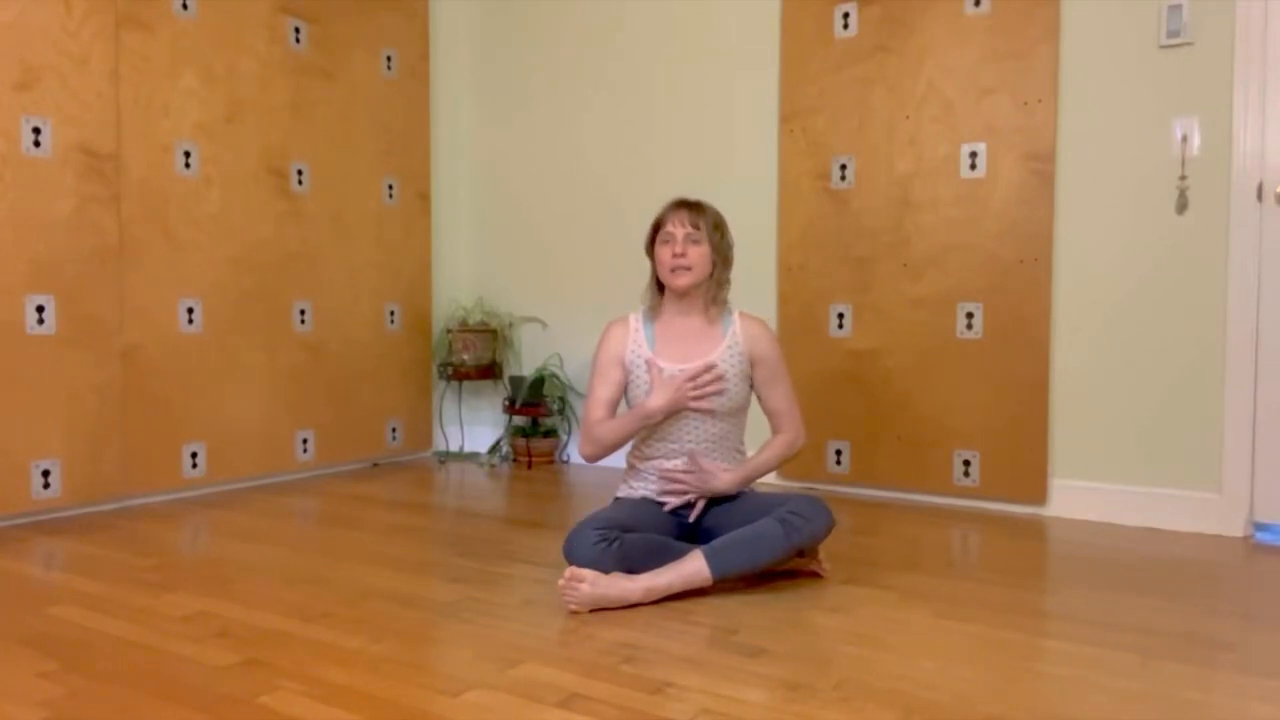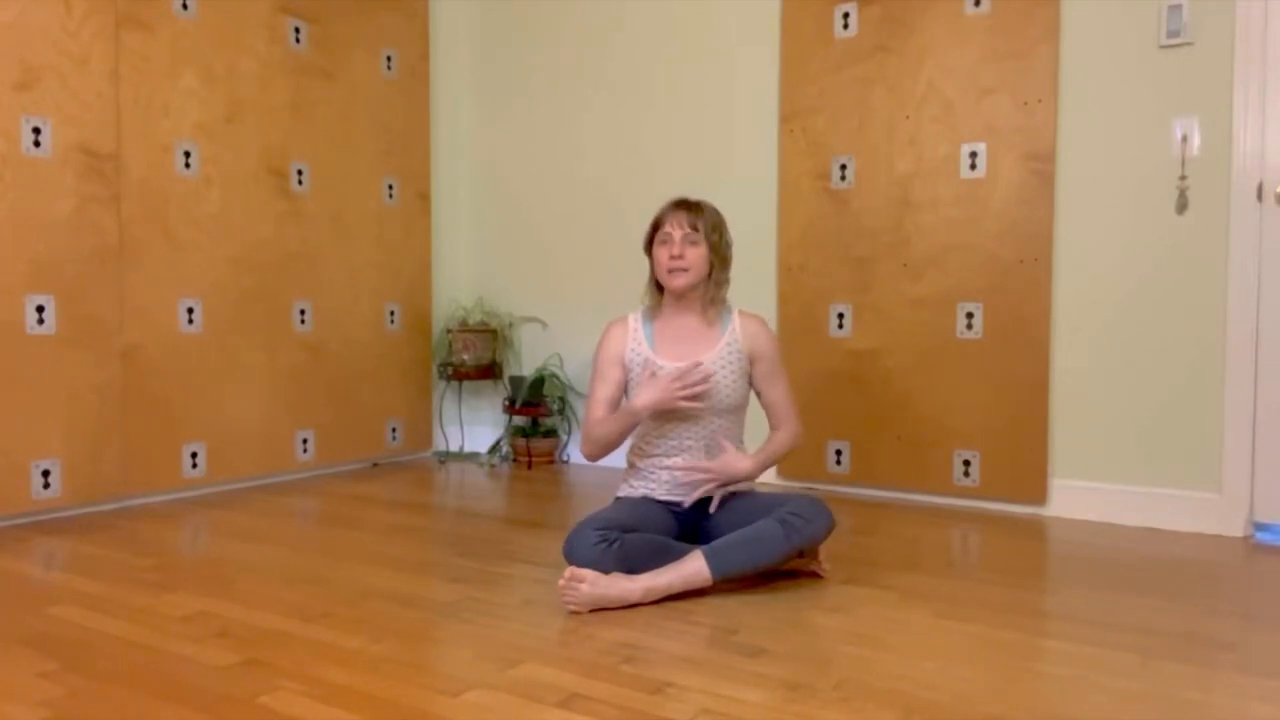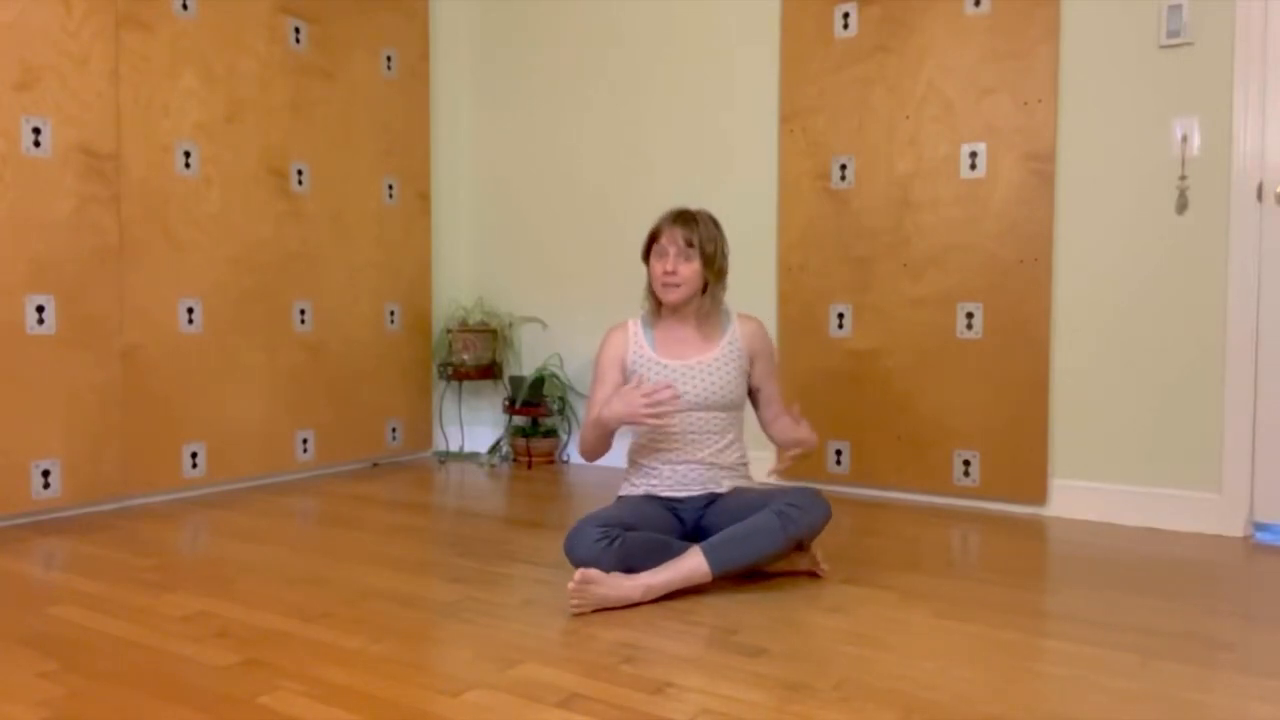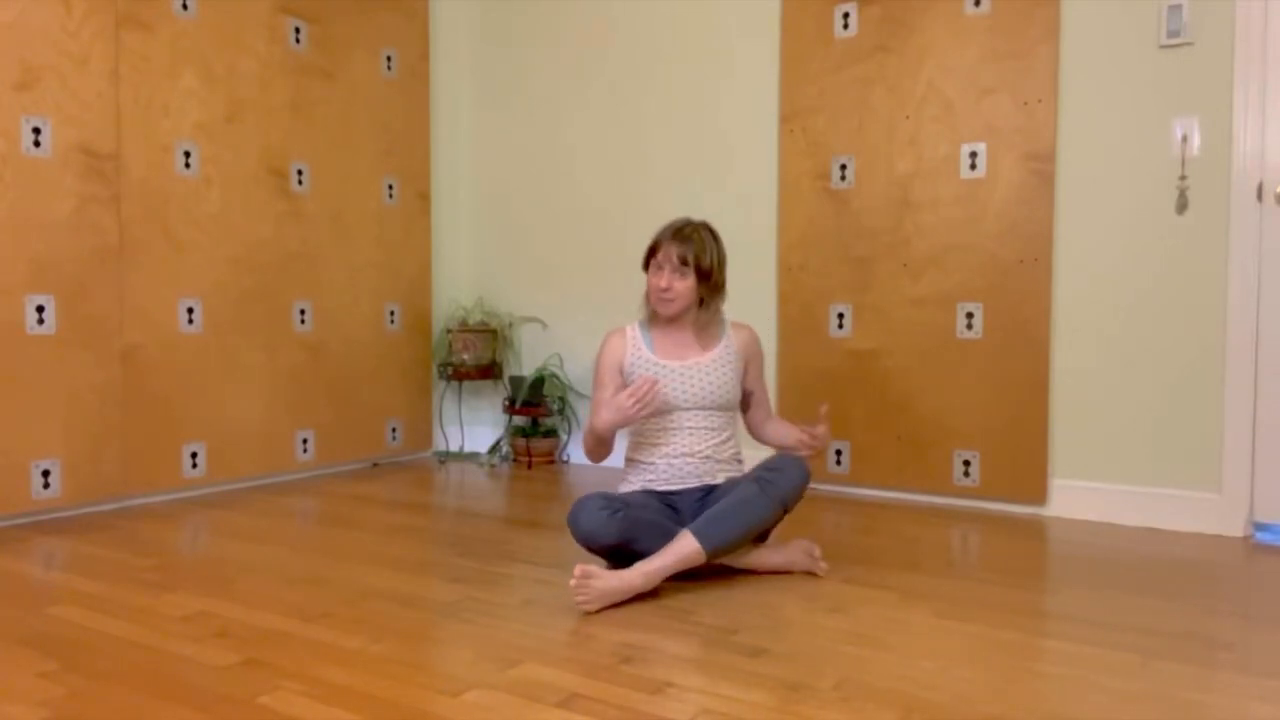
dt=0.2s
person 1, frame 1
left shoulder: (751, 335)
right shoulder: (622, 336)
left elbow: (791, 433)
right elbow: (590, 445)
left wrist: (731, 481)
right wrist: (656, 407)
left hip: (725, 502)
right hip: (648, 502)
left knee: (814, 516)
right knee: (583, 546)
left ankle: (636, 587)
right ankle: (762, 558)
person 1, frame 2
left shoulder: (749, 332)
right shoulder: (621, 335)
left elbow: (787, 428)
right elbow: (591, 445)
left wrist: (751, 466)
right wrist: (642, 406)
left hip: (725, 500)
right hip: (649, 502)
left knee: (814, 517)
right knee: (582, 547)
left ankle: (636, 587)
right ankle: (761, 557)
person 1, frame 3
left shoulder: (747, 334)
right shoulder: (623, 339)
left elbow: (774, 417)
right elbow: (588, 450)
left wrist: (799, 438)
right wrist: (609, 418)
left hip: (724, 500)
right hip: (651, 501)
left knee: (810, 507)
right knee: (584, 544)
left ankle: (637, 586)
right ankle: (763, 557)
person 1, frame 4
left shoulder: (740, 340)
right shoulder: (620, 343)
left elbow: (761, 421)
right elbow: (595, 453)
left wrist: (804, 438)
right wrist: (603, 425)
left hip: (722, 497)
right hip: (649, 499)
left knee: (789, 470)
right knee: (587, 515)
left ankle: (635, 577)
right ankle: (761, 556)
